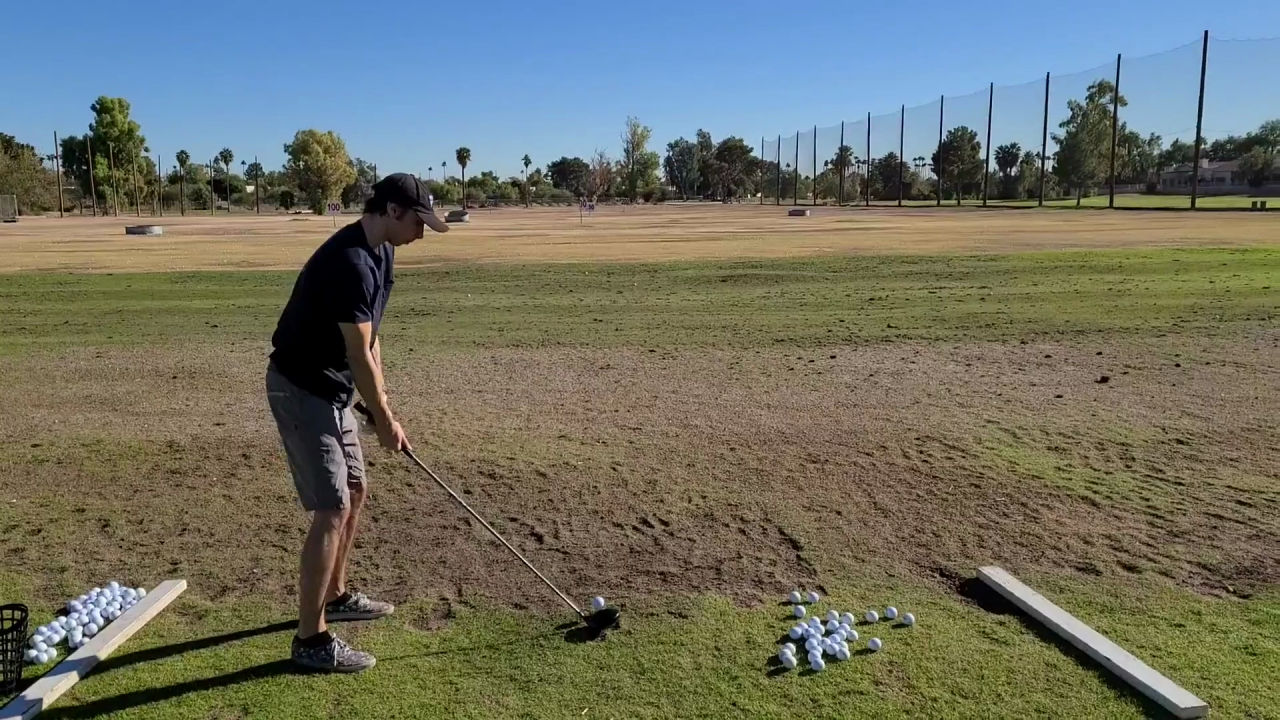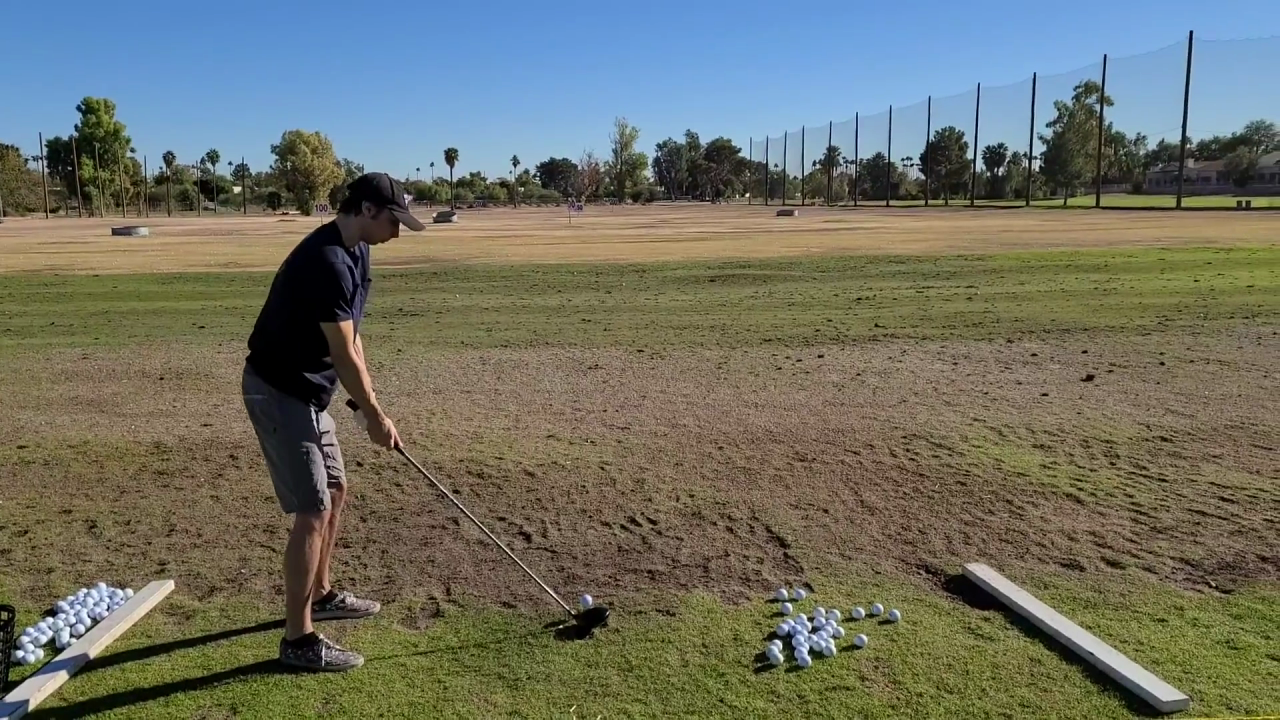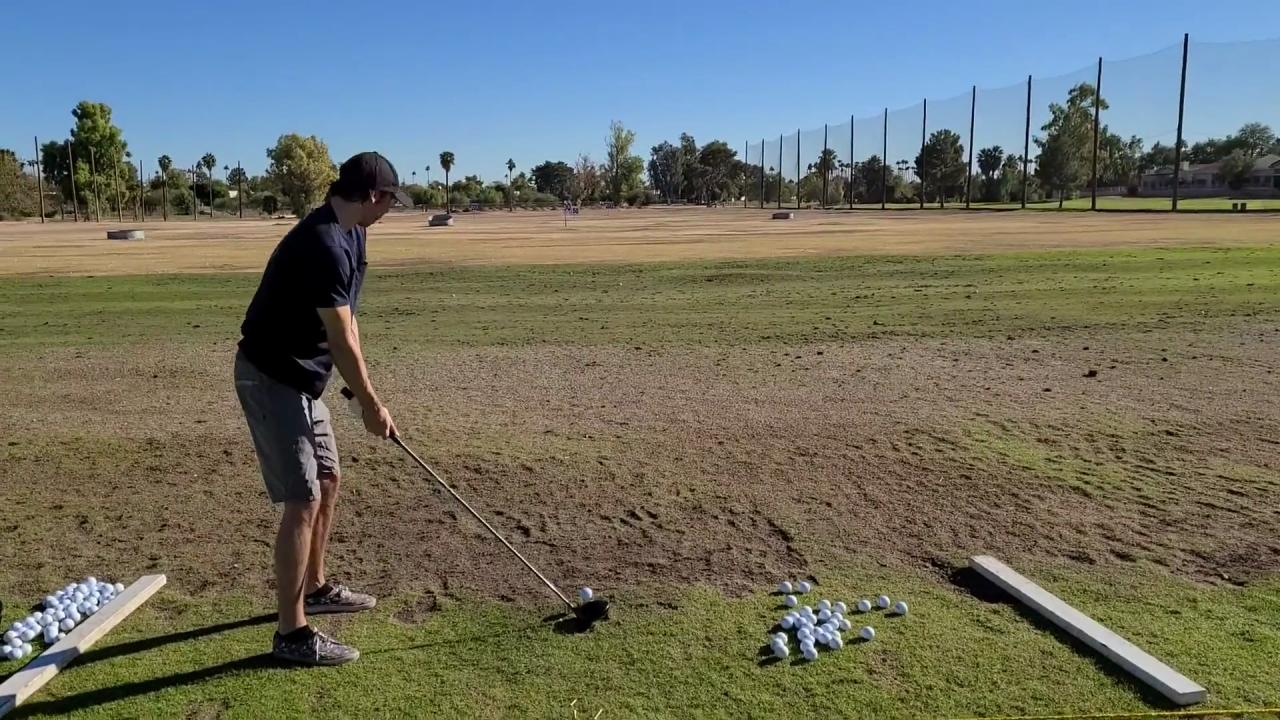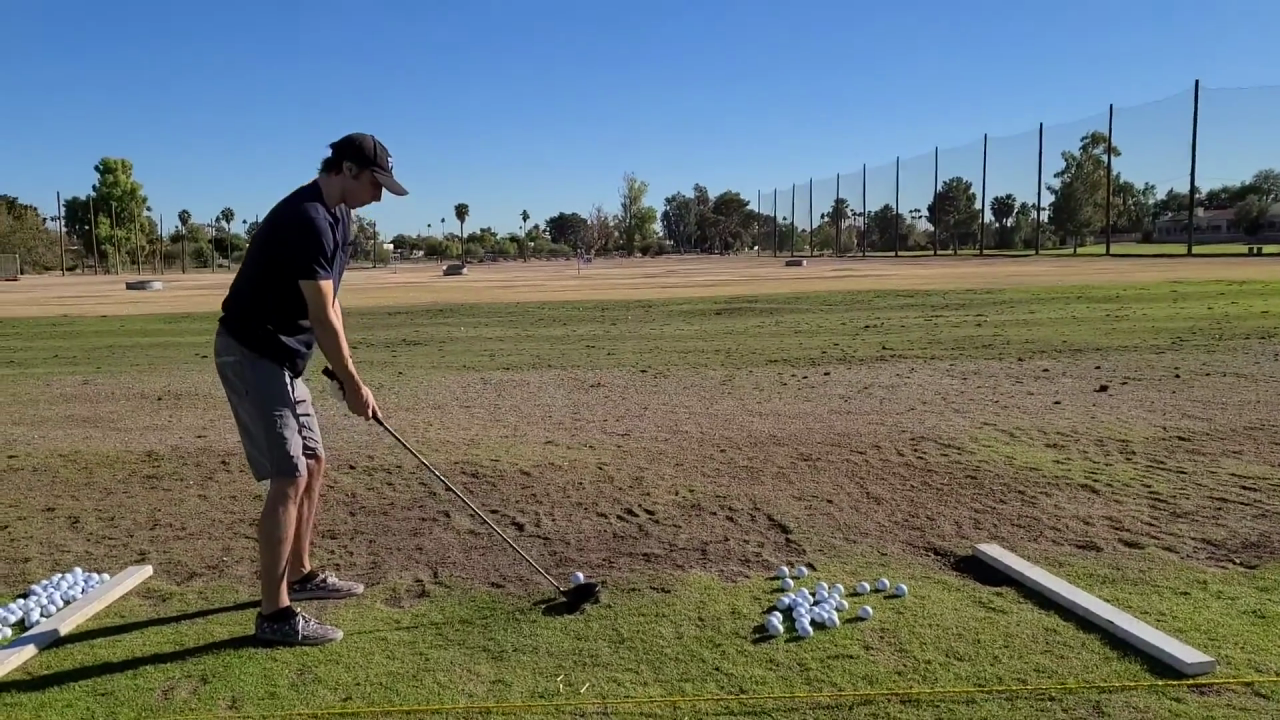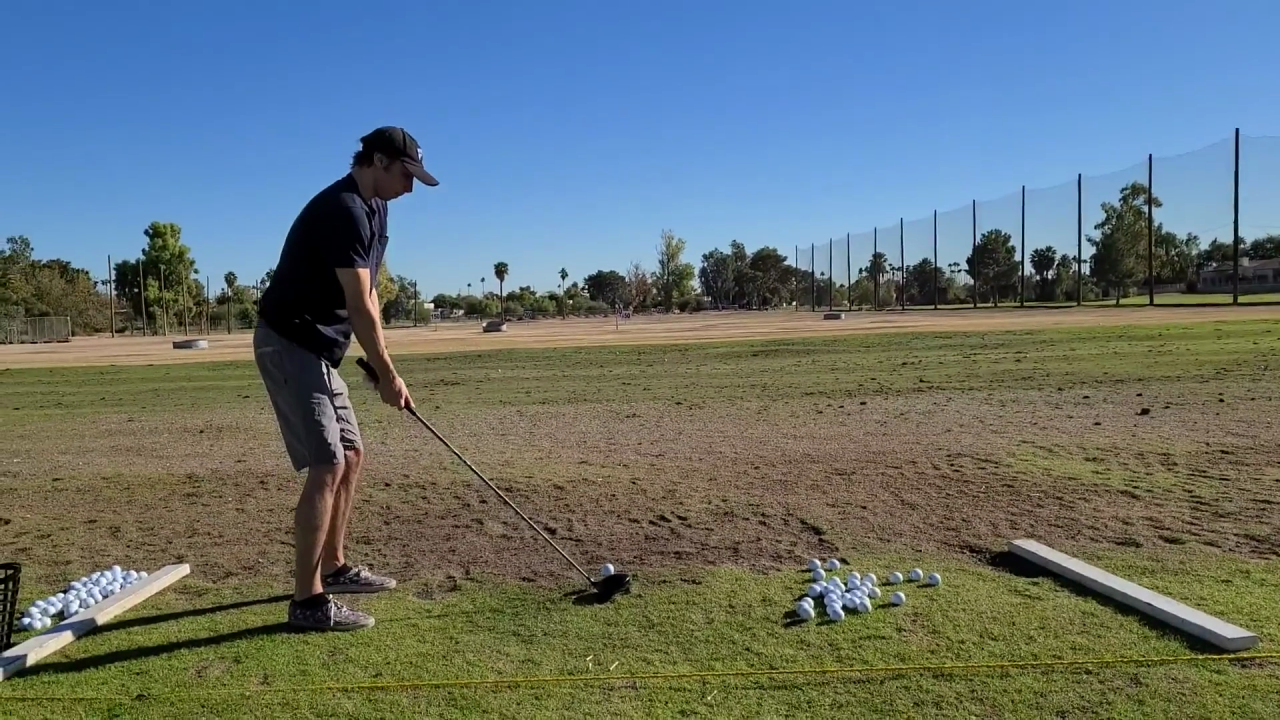
dt=1s
person 1, frame 1
left shoulder: (378, 252)
right shoulder: (350, 262)
left elbow: (369, 337)
right elbow: (358, 354)
left wrist: (381, 400)
right wrist: (385, 420)
left hip: (330, 388)
right hip: (302, 389)
left knee: (354, 493)
right knee: (332, 509)
left ankle: (335, 595)
right ankle: (311, 638)
person 1, frame 2
left shoulder: (354, 251)
right shoulder: (327, 262)
left elbow: (350, 338)
right elbow: (343, 354)
left wrist: (371, 403)
right wrist: (375, 416)
left hip: (307, 389)
right hip: (280, 391)
left knee: (334, 491)
right knee: (313, 511)
left ankle: (321, 593)
right ankle: (298, 639)
person 1, frame 3
left shoulder: (349, 235)
right shoulder: (323, 245)
left elbow: (345, 327)
right elbow: (341, 342)
left wrist: (366, 394)
right wrist: (372, 405)
left hip: (300, 376)
right hip: (273, 378)
left knee: (327, 482)
right knee: (303, 501)
left ankle: (315, 587)
right ankle: (292, 633)
person 1, frame 4
left shoulder: (337, 216)
right shoulder: (306, 219)
left elbow: (328, 304)
right elbow: (323, 318)
left wrist: (345, 374)
right wrist: (354, 384)
left hip: (280, 354)
right hip: (253, 354)
left knee: (312, 463)
right knee: (289, 477)
left ankle: (300, 573)
right ankle: (275, 613)
person 1, frame 5
left shoulder: (373, 209)
right shoulder: (342, 210)
left elbow: (366, 295)
right elbow: (359, 306)
left wrist: (378, 363)
right wrist: (388, 373)
left hip: (316, 347)
right hip: (291, 345)
left knee: (350, 456)
right knee: (326, 466)
left ankle: (333, 567)
right ankle: (308, 600)
